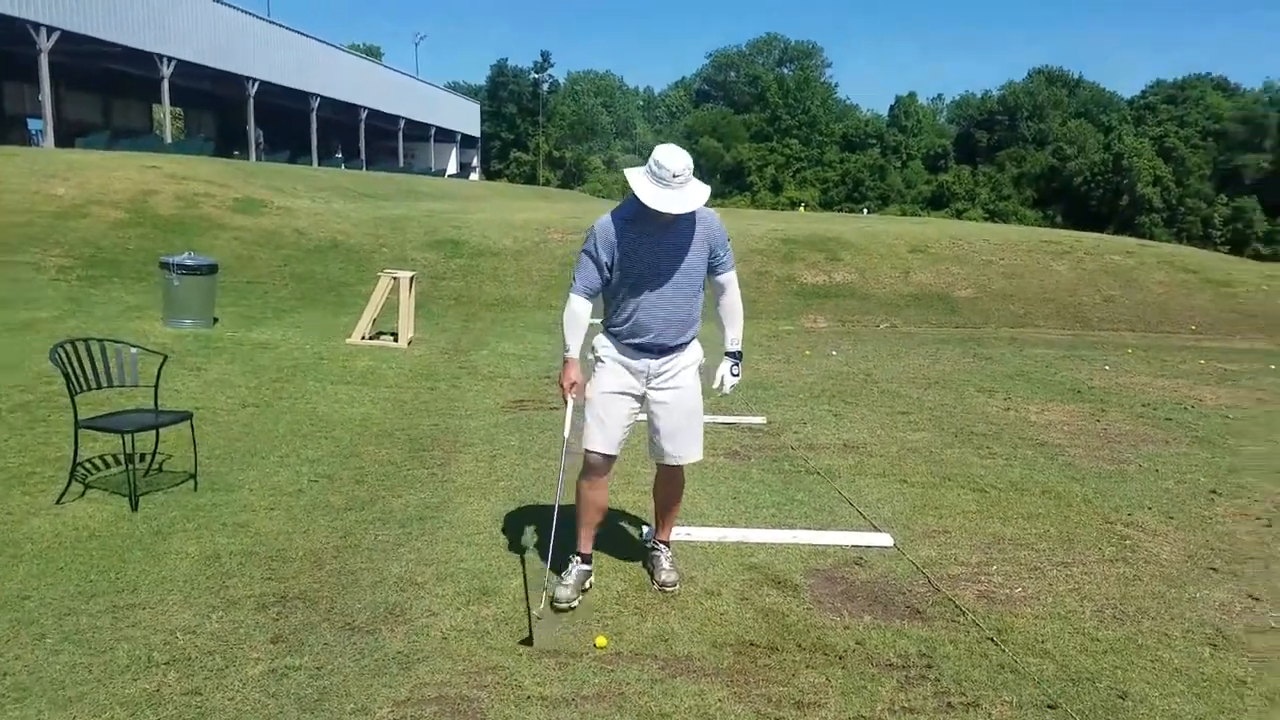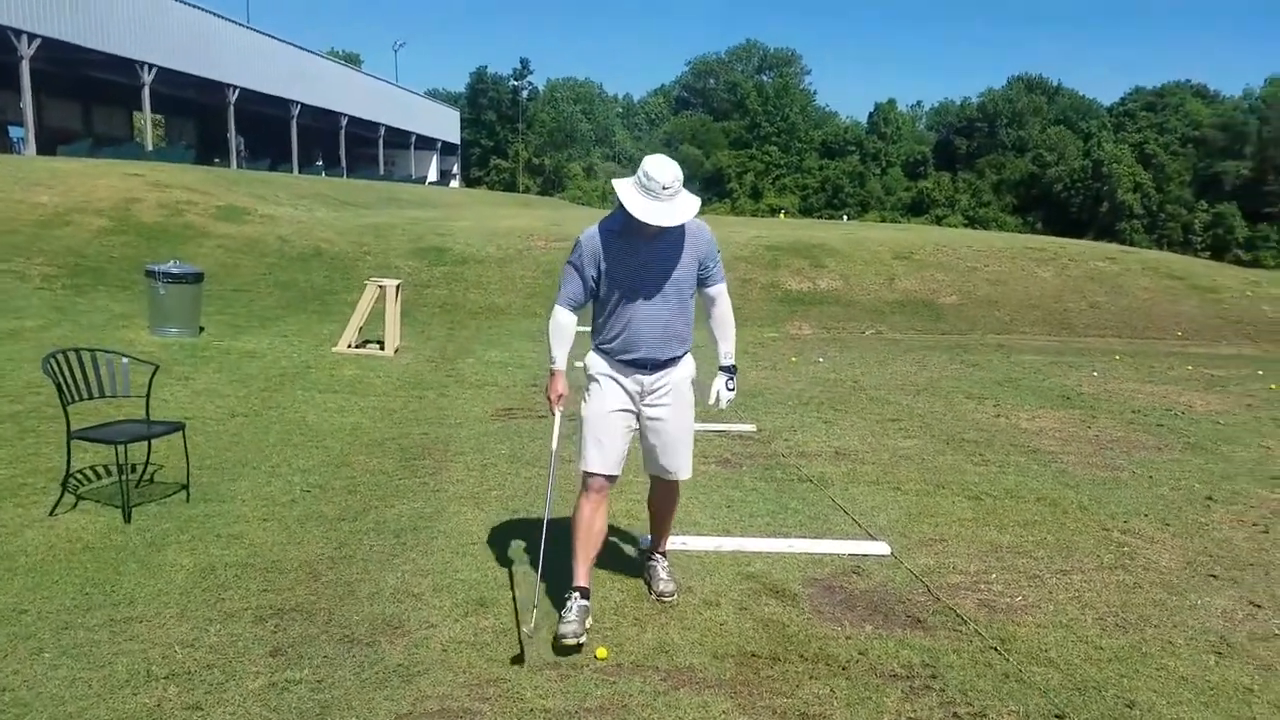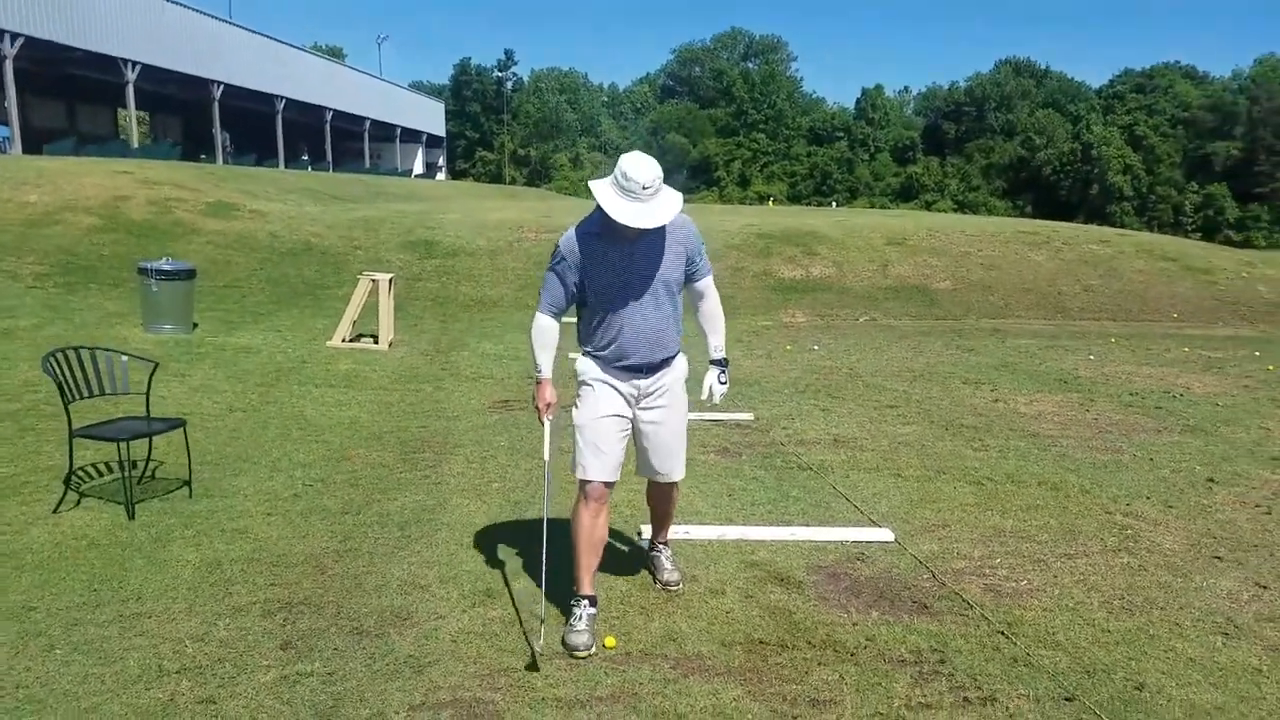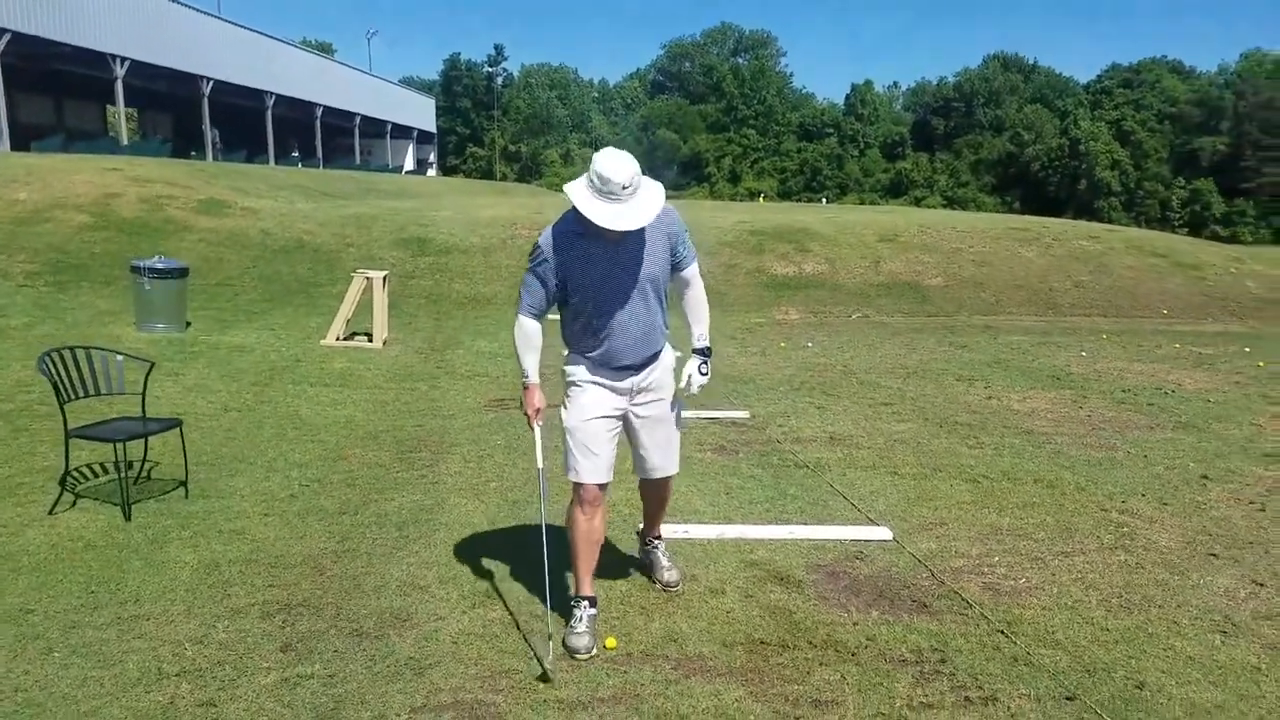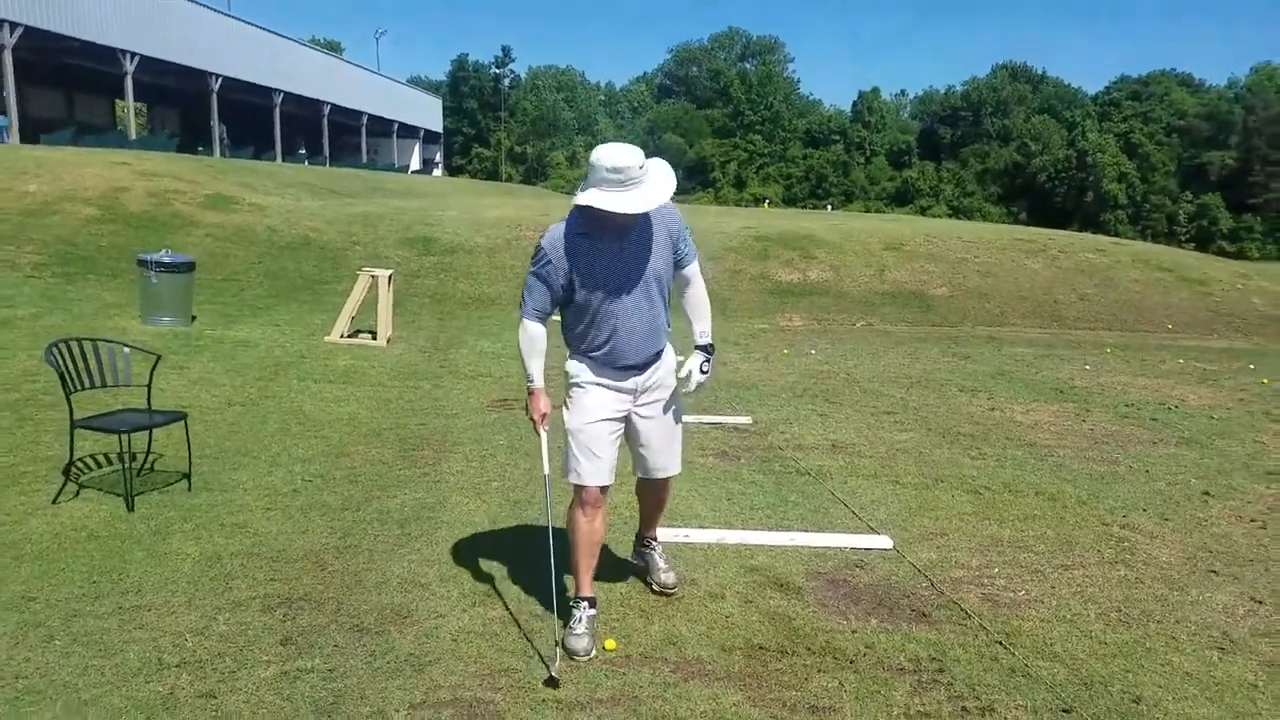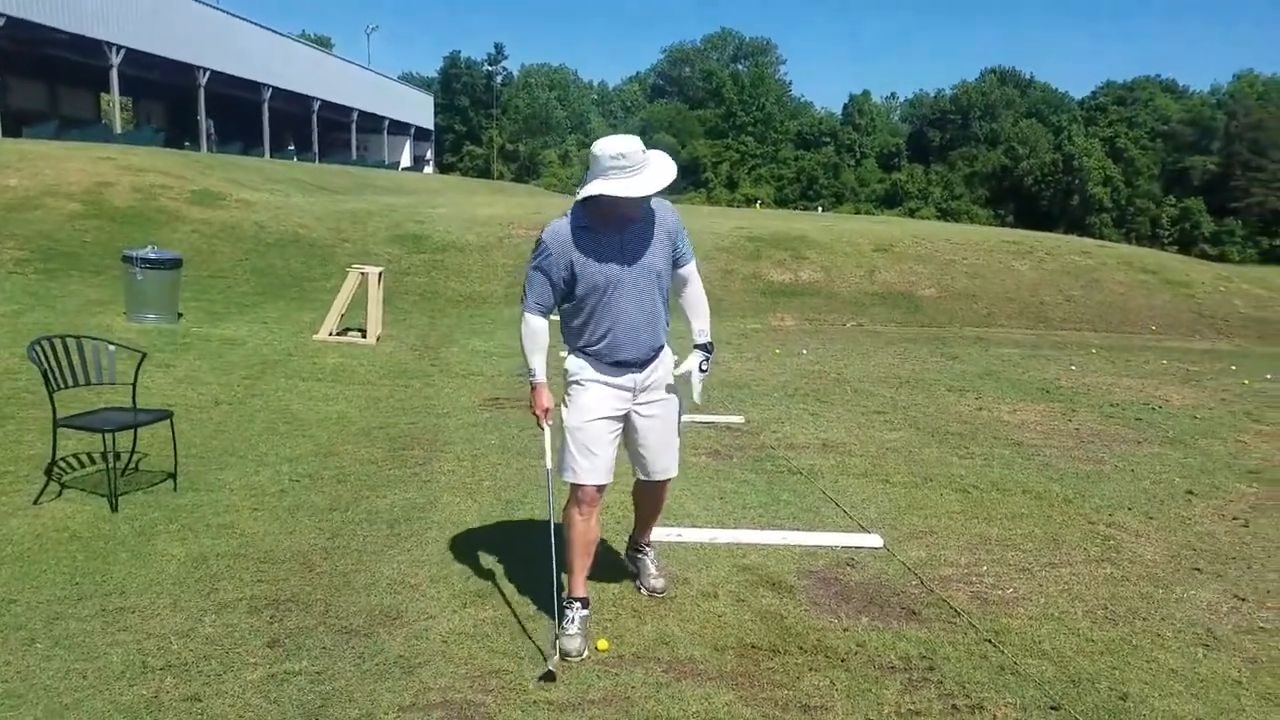
dt=0.2s
person 1, frame 1
left shoulder: (708, 225)
right shoulder: (609, 227)
left elbow: (726, 288)
right elbow: (580, 296)
left wrist: (733, 351)
right wrist: (571, 358)
left hip: (678, 362)
right hip: (618, 358)
left knee: (673, 464)
right knee: (596, 460)
left ankle: (660, 547)
right ankle: (582, 559)
person 1, frame 2
left shoulder: (698, 236)
right shoulder: (597, 239)
left elbow: (717, 300)
right elbow: (566, 307)
left wrist: (727, 365)
right wrist: (557, 370)
left hip: (672, 377)
right hip: (611, 376)
left knee: (667, 478)
right knee: (596, 482)
left ankle: (657, 557)
right ankle: (579, 595)
person 1, frame 3
left shoulder: (683, 231)
right shoulder: (577, 241)
left elbow: (705, 294)
right elbow: (548, 312)
left wrist: (718, 359)
right wrist: (543, 377)
left hip: (664, 377)
right hip: (603, 379)
left knee: (665, 478)
right knee: (594, 489)
left ankle: (659, 546)
right ankle: (584, 601)
person 1, frame 4
left shoulder: (665, 221)
right shoulder: (556, 242)
left elbow: (689, 283)
right elbow: (529, 315)
left wrist: (701, 349)
right wrist: (531, 382)
left hip: (654, 372)
right hip: (591, 380)
left knee: (658, 475)
right knee: (588, 491)
left ankle: (652, 542)
right ankle: (584, 603)
person 1, frame 5
left shoulder: (665, 219)
right shoulder: (559, 243)
left elbow: (690, 280)
right elbow: (533, 319)
left wrist: (703, 346)
right wrist: (536, 387)
left hip: (657, 372)
right hip: (595, 381)
left knee: (659, 474)
right knee: (590, 493)
left ankle: (647, 543)
right ankle: (583, 604)
person 1, frame 6
left shoulder: (663, 218)
right shoulder: (560, 238)
left elbow: (688, 280)
right elbow: (536, 313)
left wrist: (702, 344)
right wrist: (538, 382)
left hip: (656, 372)
right hip: (593, 378)
left knee: (657, 477)
right knee: (586, 492)
left ankle: (639, 548)
right ankle: (575, 604)
